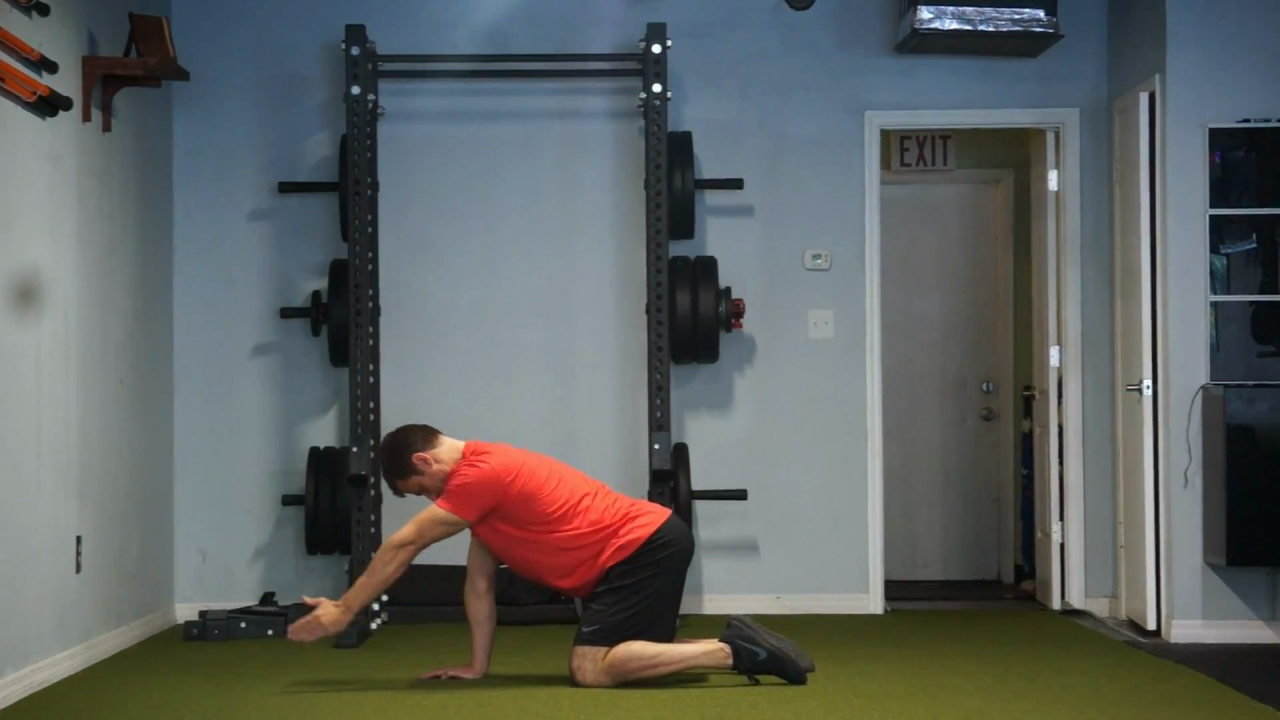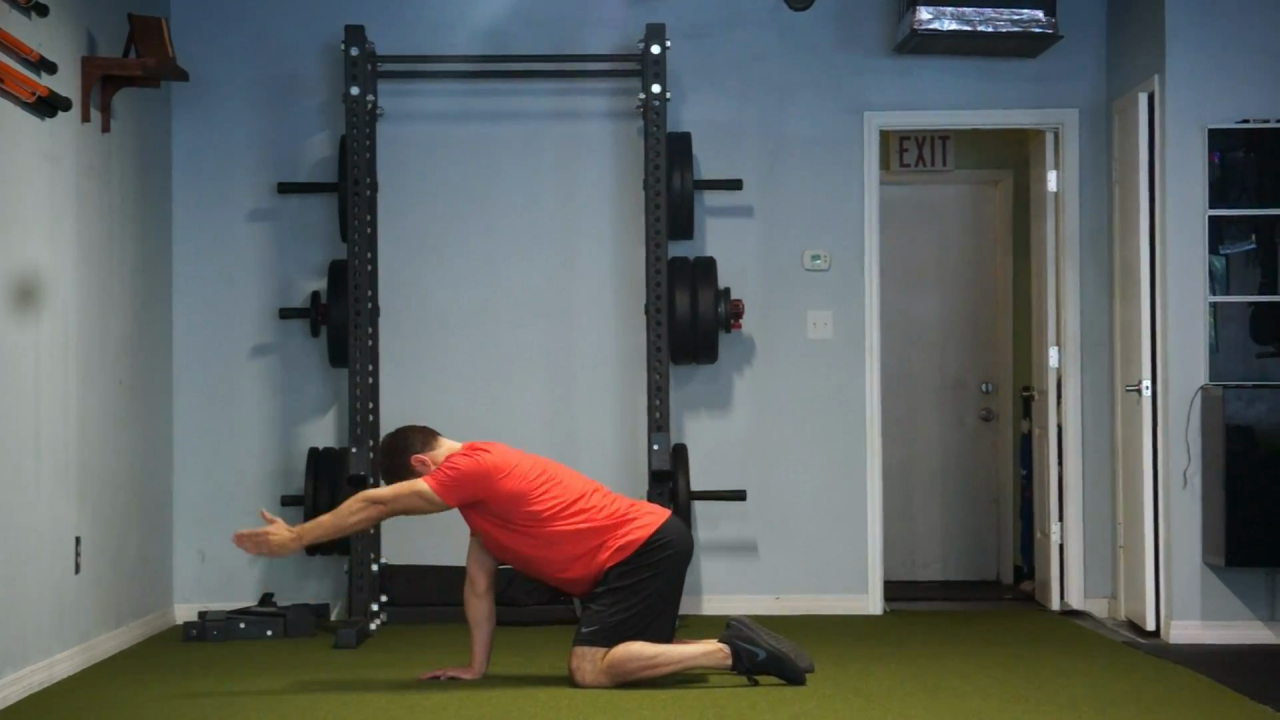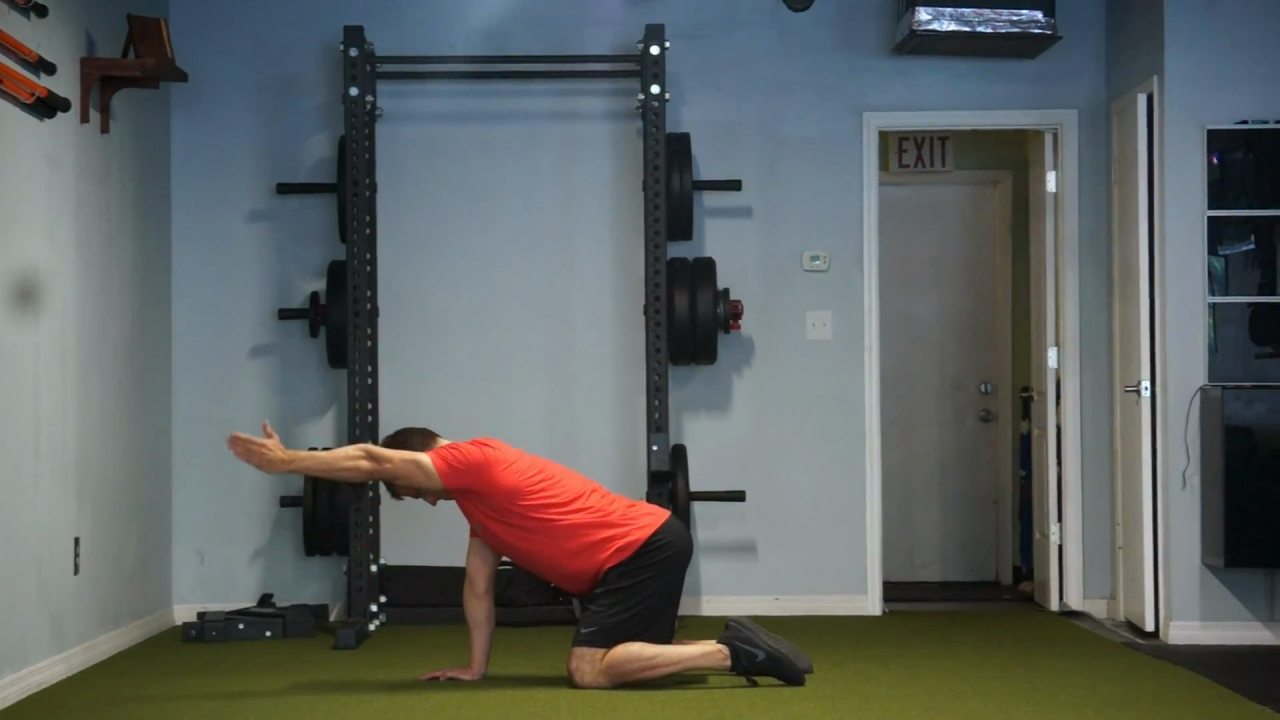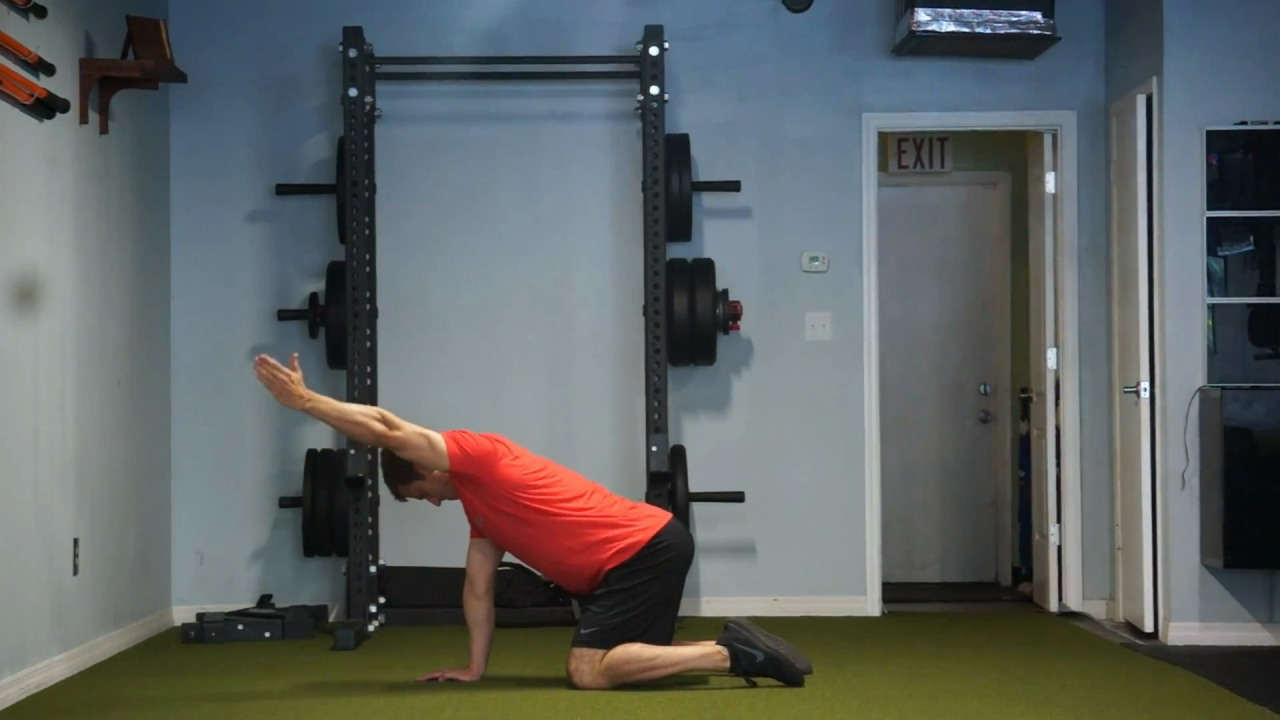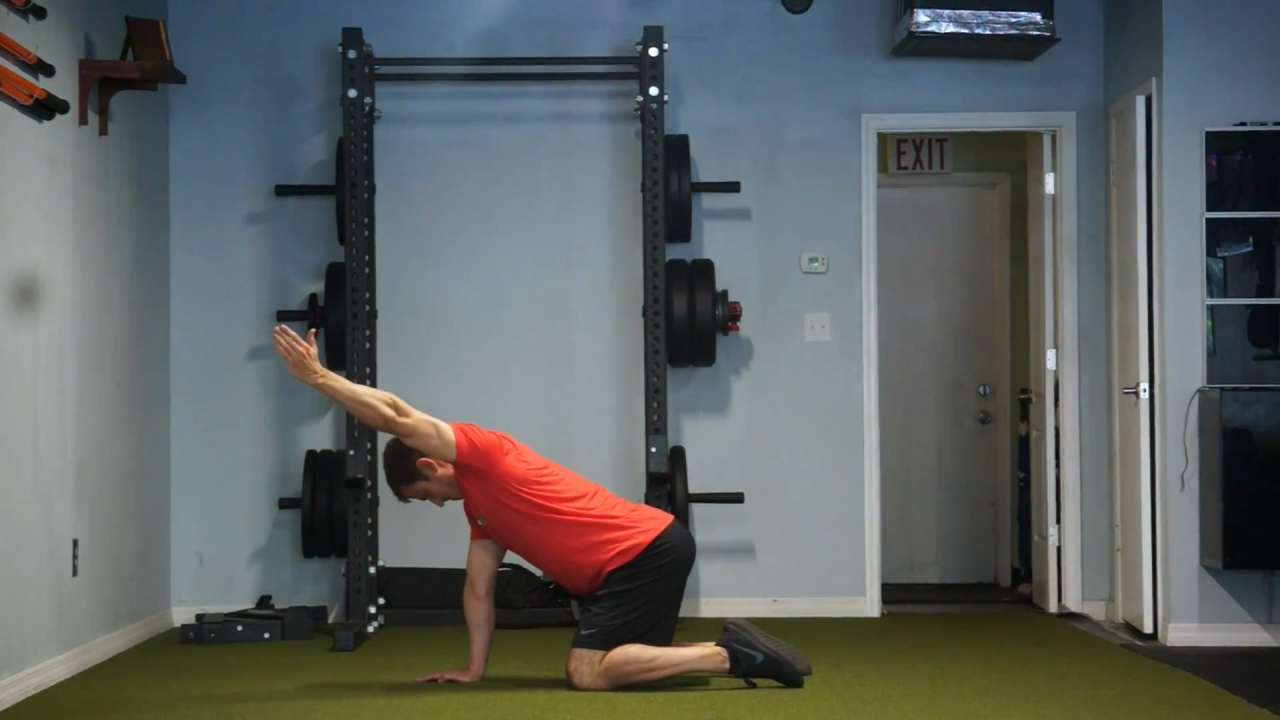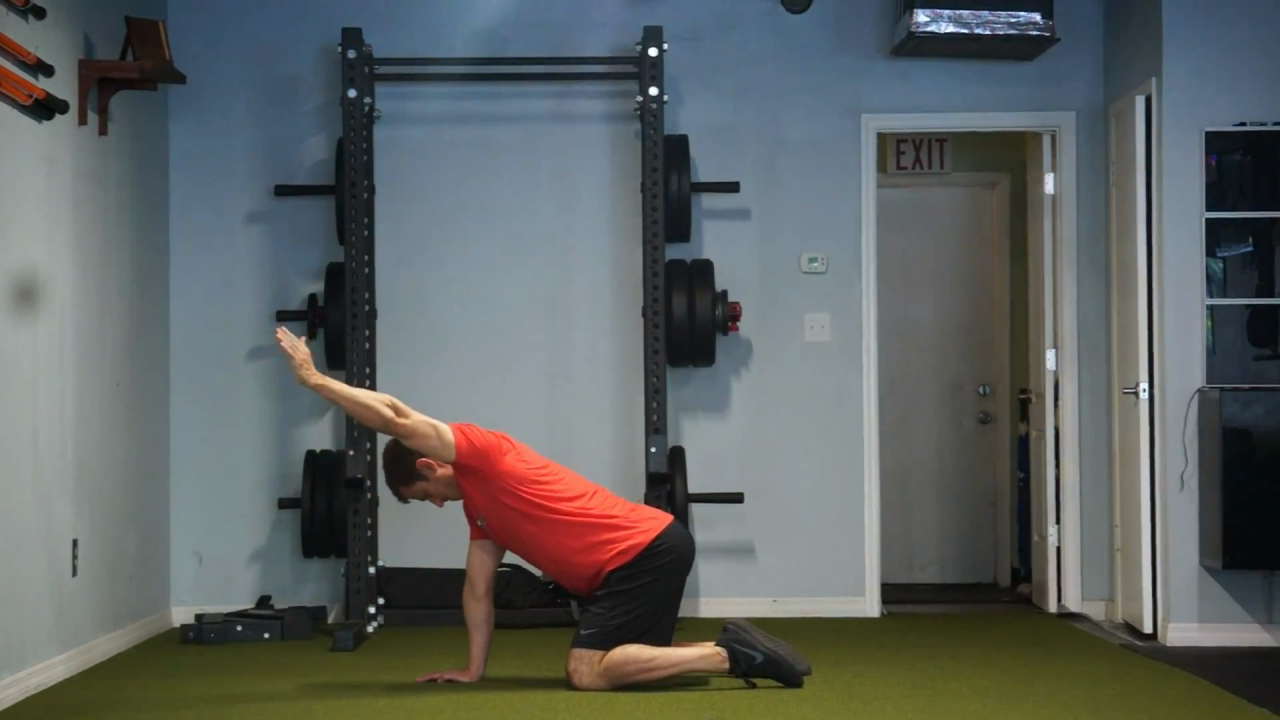
dt=0.4s
person 1, frame 1
left shoulder: (480, 474)
right shoulder: (483, 475)
left elbow: (403, 546)
right elbow: (479, 583)
left wrist: (343, 611)
right wrist: (477, 664)
left hip: (645, 546)
right hip: (651, 542)
left knee: (591, 668)
right knee: (611, 655)
left ankle: (733, 651)
right ankle: (733, 644)
person 1, frame 2
left shoulder: (471, 468)
right shoulder: (479, 480)
left elbow: (375, 506)
right elbow: (479, 585)
left wrist: (295, 537)
right wrist: (475, 666)
left hip: (646, 546)
right hip: (651, 542)
left knee: (589, 669)
right knee: (609, 658)
left ankle: (731, 651)
right ankle: (735, 644)
person 1, frame 3
left shoulder: (474, 460)
right shoulder: (476, 490)
left elbow: (373, 463)
right elbow: (478, 587)
left wrist: (285, 460)
right wrist: (475, 667)
left hip: (644, 549)
right hip: (649, 546)
left knee: (588, 670)
right knee: (610, 660)
left ankle: (731, 653)
right ankle: (733, 645)
person 1, frame 4
left shoulder: (483, 456)
right shoulder: (478, 500)
left elbow: (387, 430)
right elbow: (478, 588)
left wrist: (304, 400)
right wrist: (474, 667)
left hip: (646, 549)
right hip: (648, 549)
left knee: (588, 671)
right knee: (617, 658)
left ankle: (731, 654)
right ankle: (729, 647)
person 1, frame 5
left shoulder: (485, 452)
right shoulder: (478, 501)
left elbow: (395, 416)
right elbow: (479, 588)
left wrist: (317, 376)
right wrist: (474, 668)
left hip: (648, 550)
right hip: (649, 551)
left knee: (587, 672)
right knee: (613, 659)
left ankle: (730, 655)
right ankle: (730, 648)
person 1, frame 6
left shoulder: (483, 451)
right shoulder: (477, 503)
left elbow: (393, 416)
right elbow: (478, 588)
left wrist: (313, 378)
right wrist: (473, 668)
left hip: (647, 549)
right hip: (647, 551)
left knee: (586, 672)
right knee: (613, 659)
left ankle: (729, 656)
right ankle: (730, 647)
